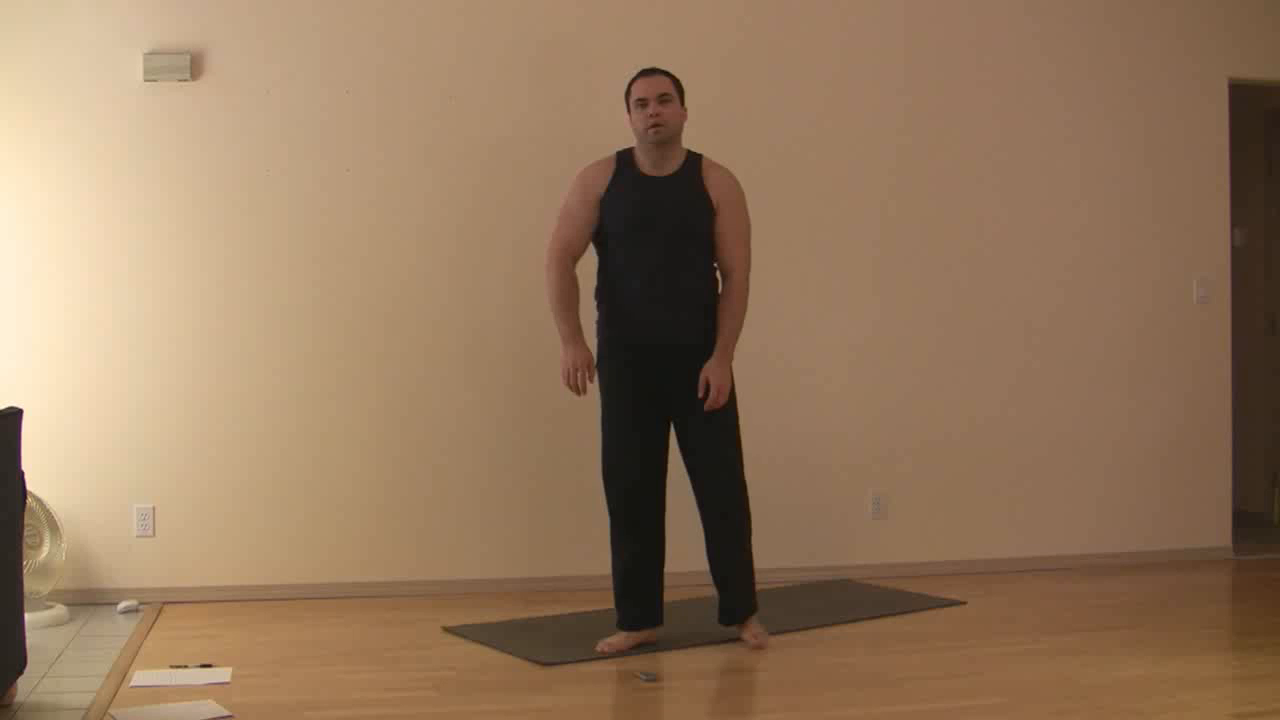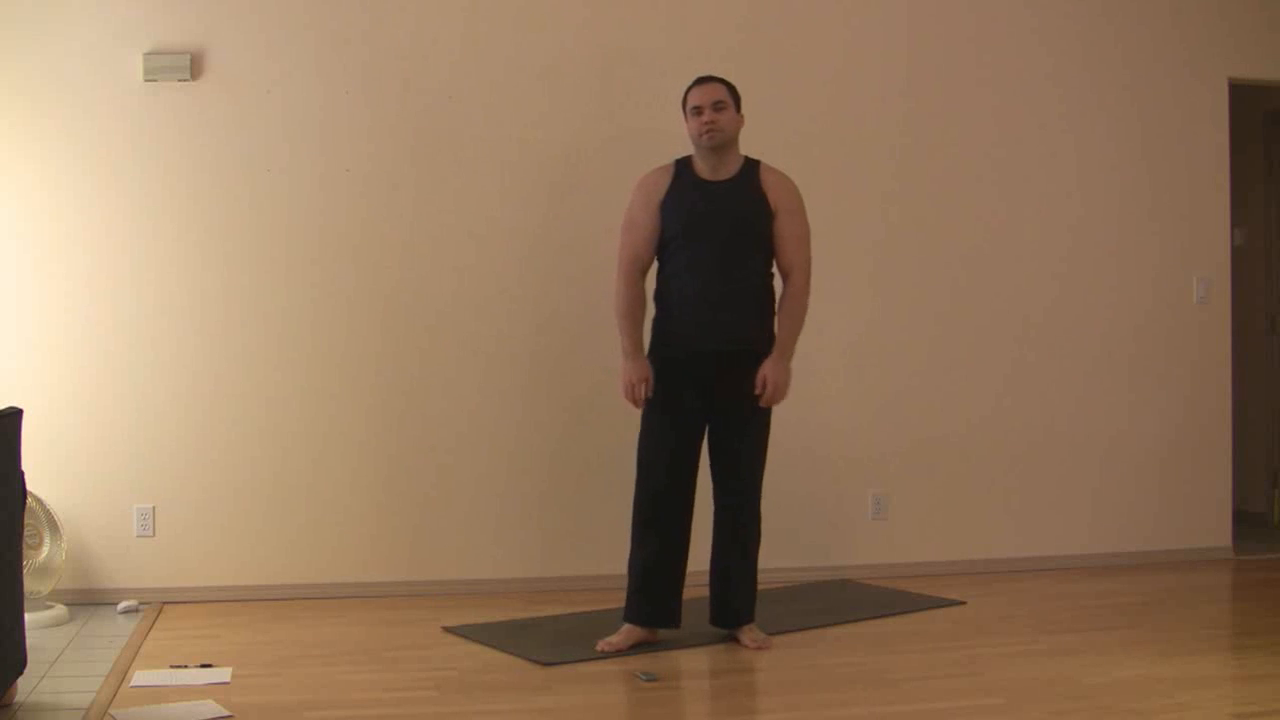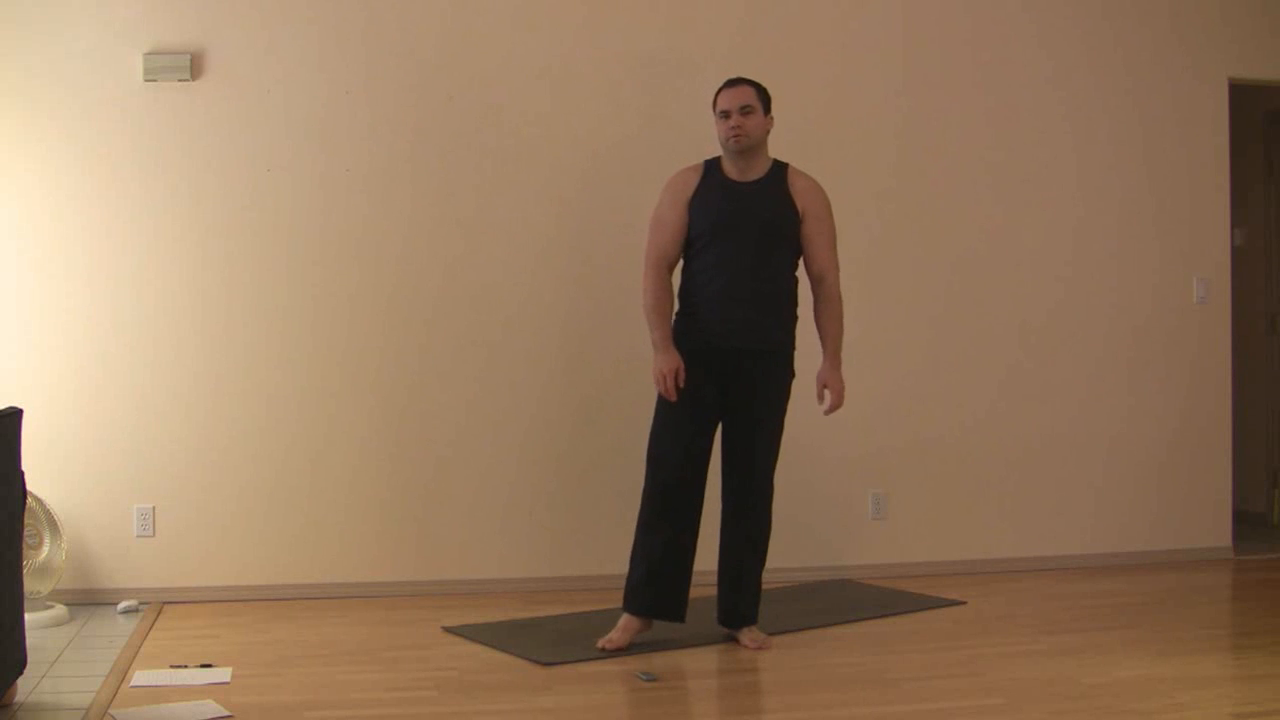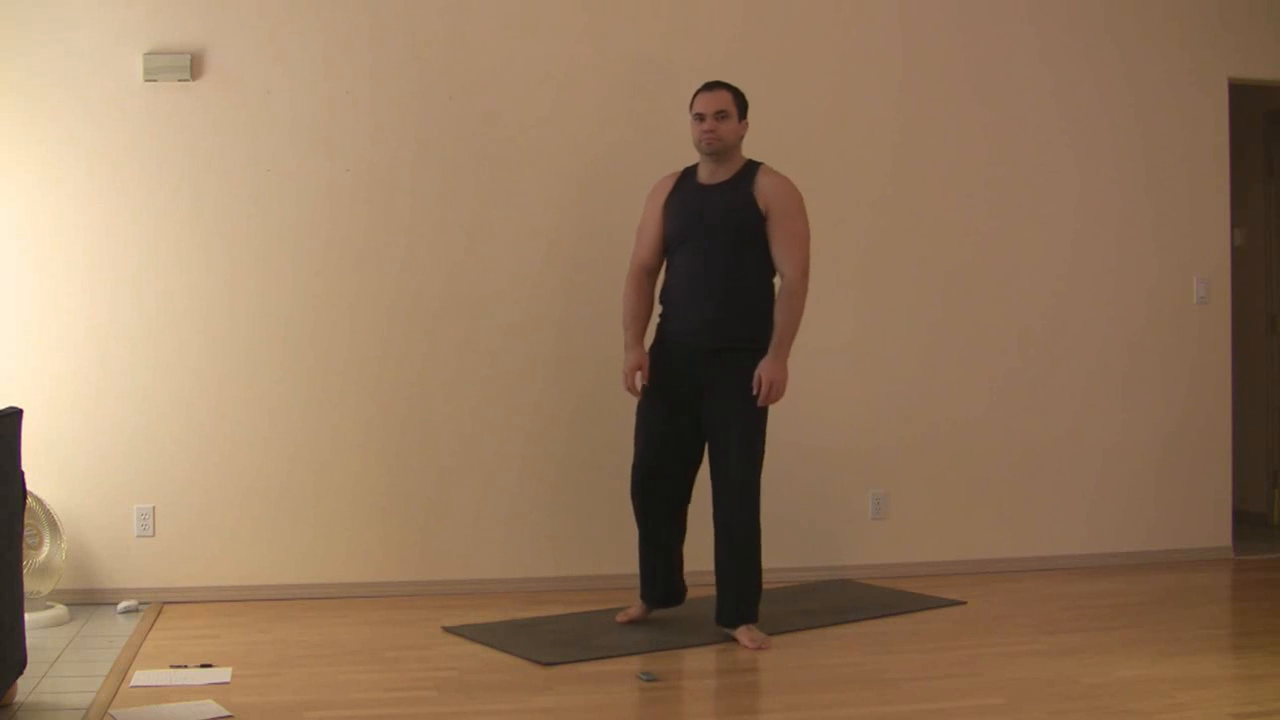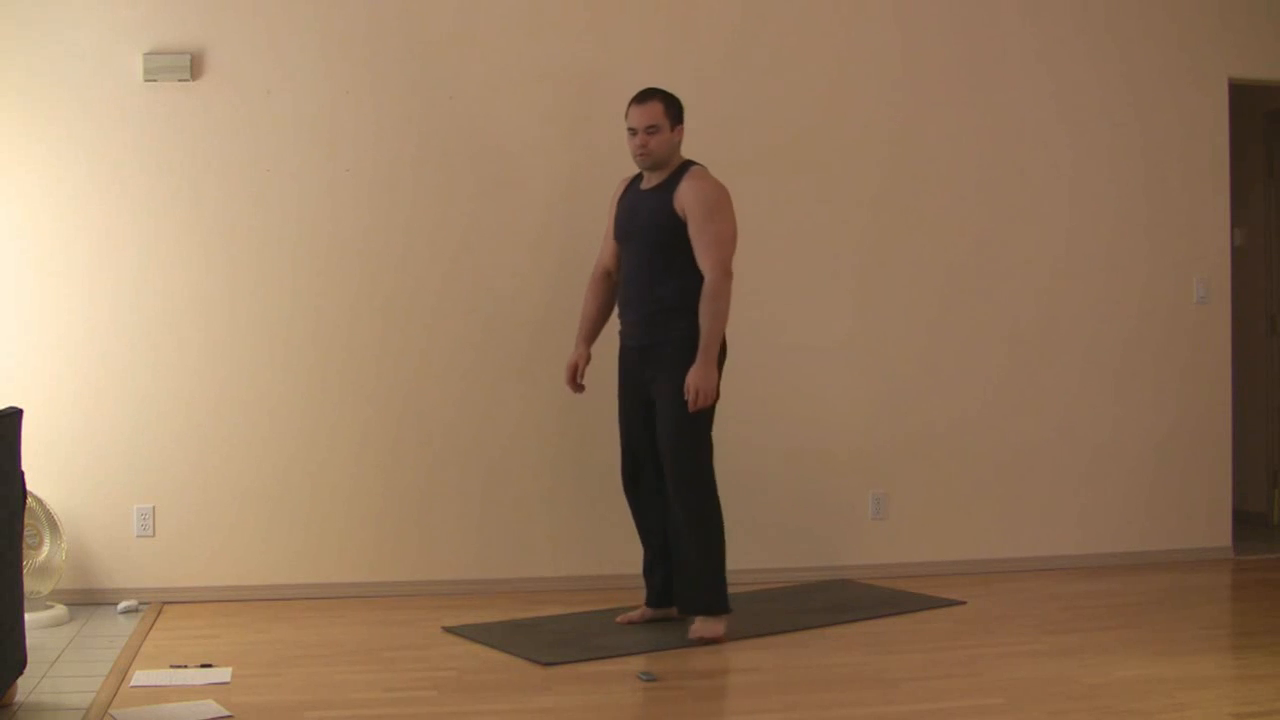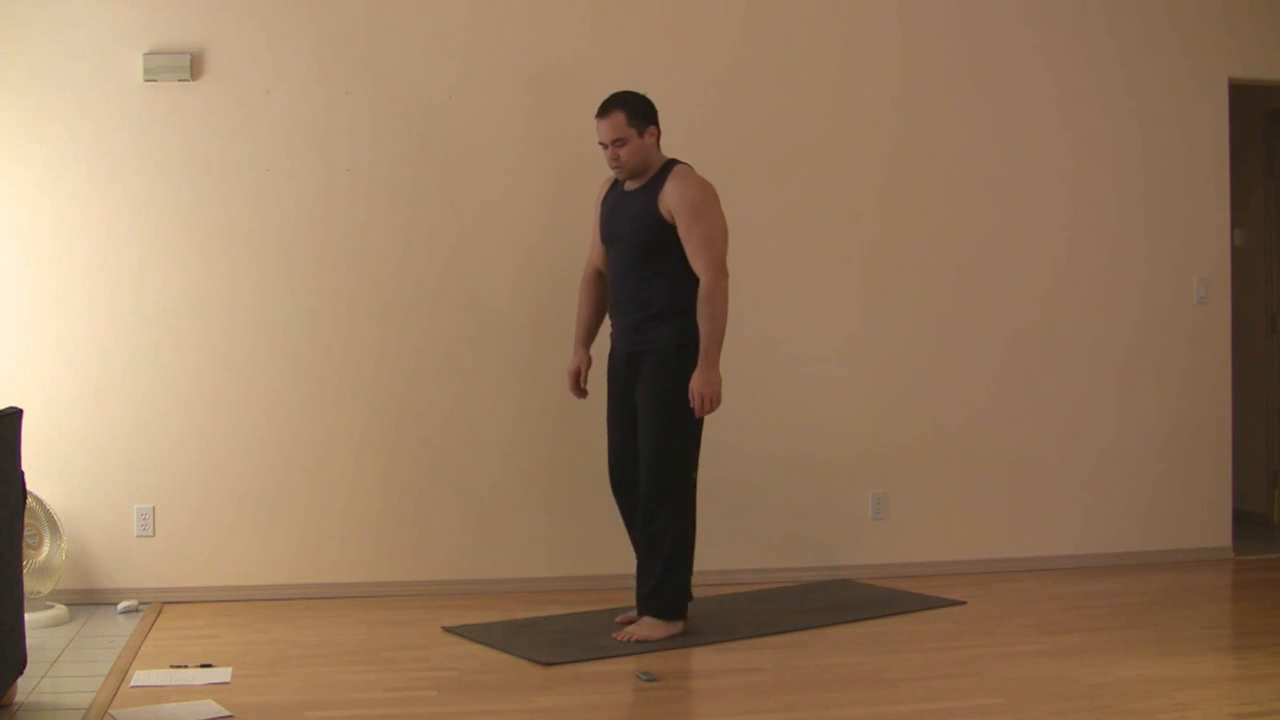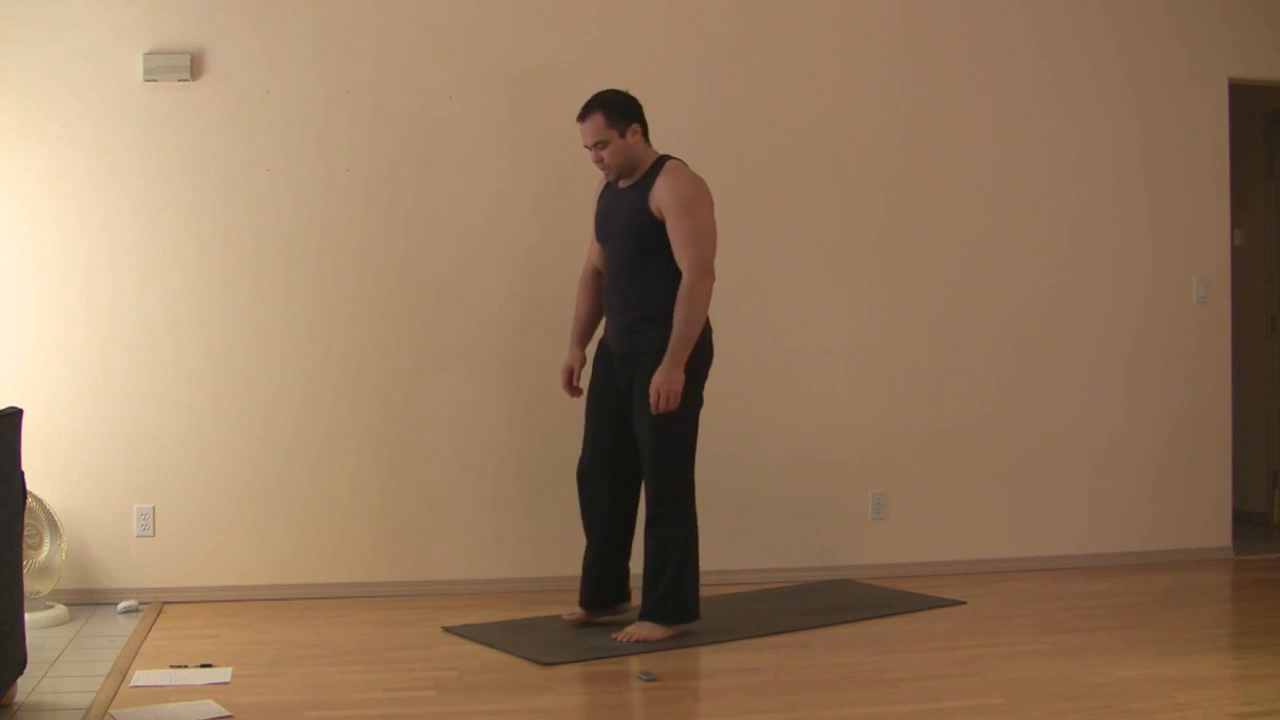
dt=0.5s
person 1, frame 1
left shoulder: (716, 183)
right shoulder: (598, 179)
left elbow: (736, 276)
right elbow: (560, 260)
left wrist: (722, 357)
right wrist: (571, 340)
left hip: (699, 358)
right hip: (626, 358)
left knee: (722, 484)
right knee: (630, 489)
left ankle: (742, 610)
right ankle: (637, 619)
person 1, frame 2
left shoulder: (774, 188)
right shoulder: (658, 185)
left elbow: (796, 278)
right elbow: (630, 273)
left wrist: (781, 356)
right wrist: (632, 355)
left hip: (747, 363)
right hip: (674, 361)
left knee: (740, 491)
right knee: (659, 487)
left ankle: (738, 614)
right ankle: (646, 615)
person 1, frame 3
left shoulder: (801, 191)
right shoulder: (688, 184)
left elbow: (826, 281)
right elbow: (657, 269)
left wrist: (831, 362)
right wrist: (663, 347)
left hip: (766, 360)
right hip: (695, 355)
left knee: (751, 489)
right knee: (670, 479)
left ankle: (740, 614)
right ankle: (642, 608)
person 1, frame 4
left shoulder: (771, 189)
right shoulder: (668, 190)
left elbow: (794, 277)
right elbow: (642, 271)
left wrist: (777, 355)
right wrist: (633, 345)
left hip: (740, 360)
right hip: (672, 355)
left knee: (736, 488)
right knee: (653, 477)
left ankle: (739, 613)
right ankle: (658, 591)
person 1, frame 5
left shoulder: (699, 189)
right shoulder: (626, 193)
left elbow: (717, 276)
right elbow: (606, 272)
left wrist: (706, 360)
right wrist: (584, 342)
left hip: (684, 353)
right hip: (637, 352)
left knee: (686, 472)
right knee: (642, 476)
left ankle: (709, 604)
right ankle: (666, 595)
person 1, frame 6
left shoulder: (684, 189)
right shoulder: (609, 193)
left elbow: (713, 277)
right elbow: (597, 273)
left wrist: (708, 364)
right wrist: (581, 346)
left hip: (674, 353)
right hip: (626, 352)
left knee: (663, 479)
right knee: (627, 477)
left ankle: (665, 609)
right ankle: (660, 594)
person 1, frame 7
left shoulder: (677, 185)
right shoulder: (609, 191)
left elbow: (698, 275)
left wrist: (676, 364)
right wrist: (577, 345)
left hip: (666, 358)
right hip: (616, 353)
left knee: (666, 484)
right knee: (599, 474)
left ankle: (669, 611)
right ankle: (603, 594)
